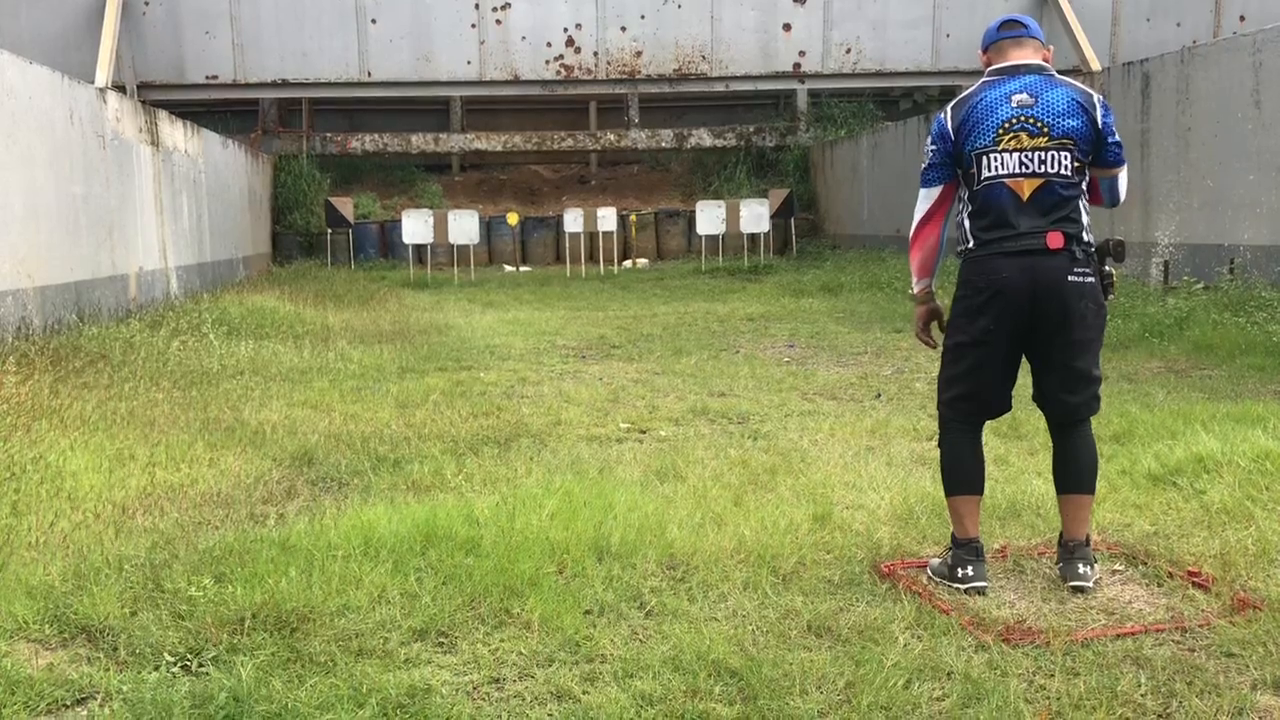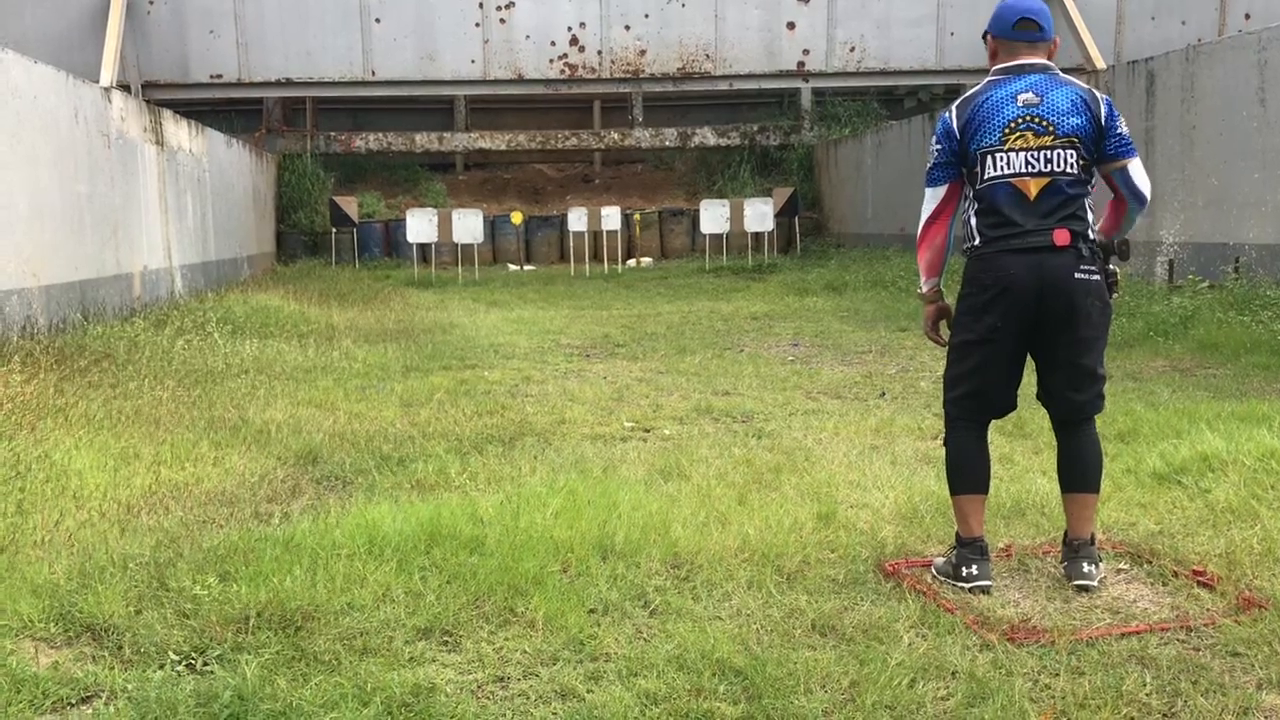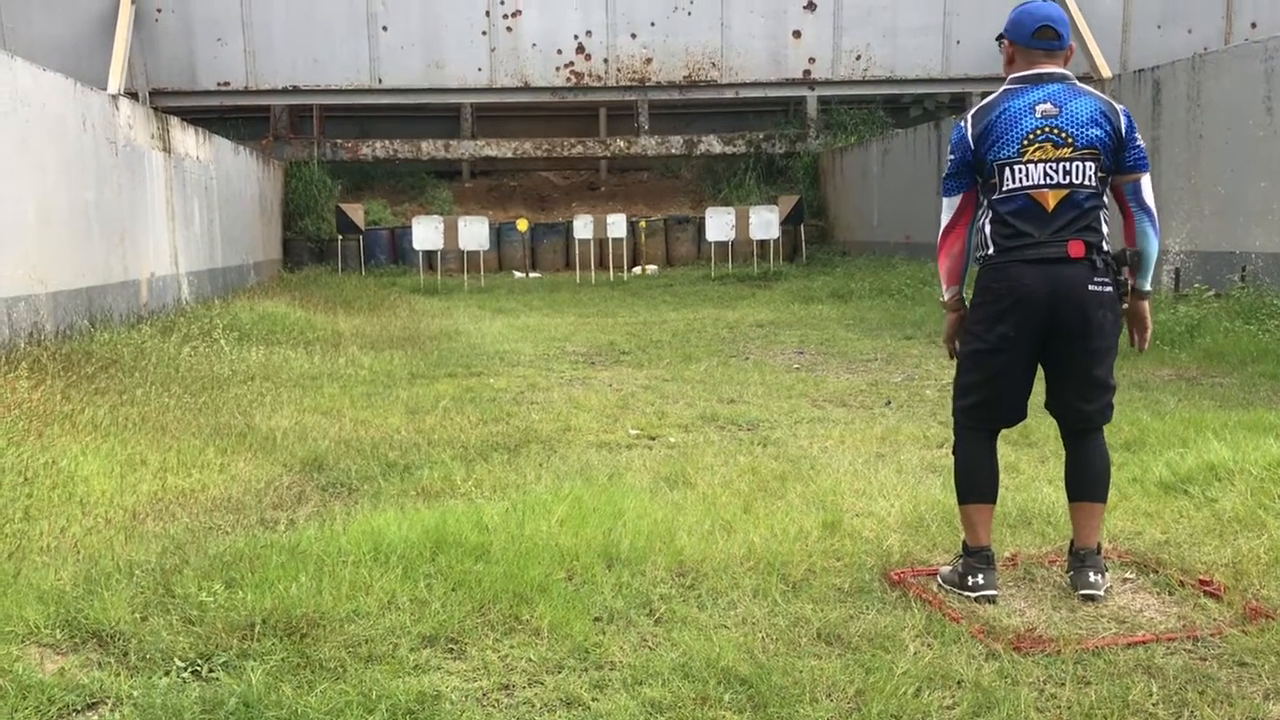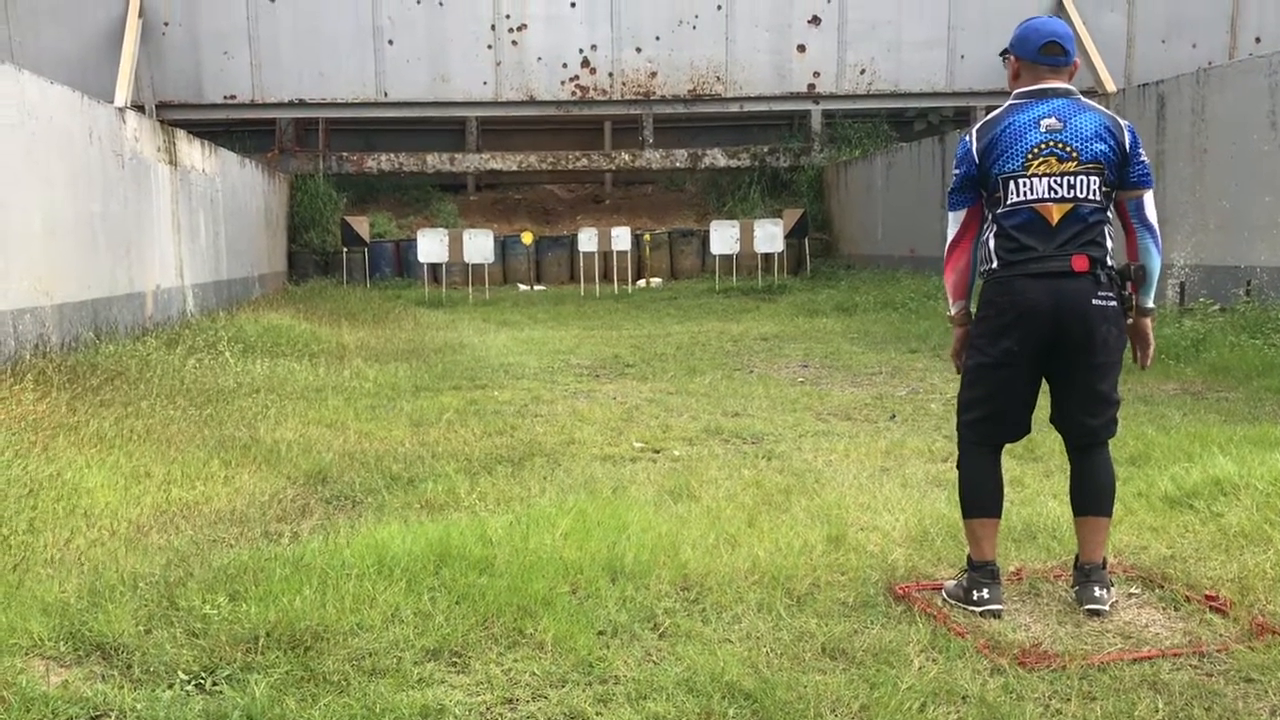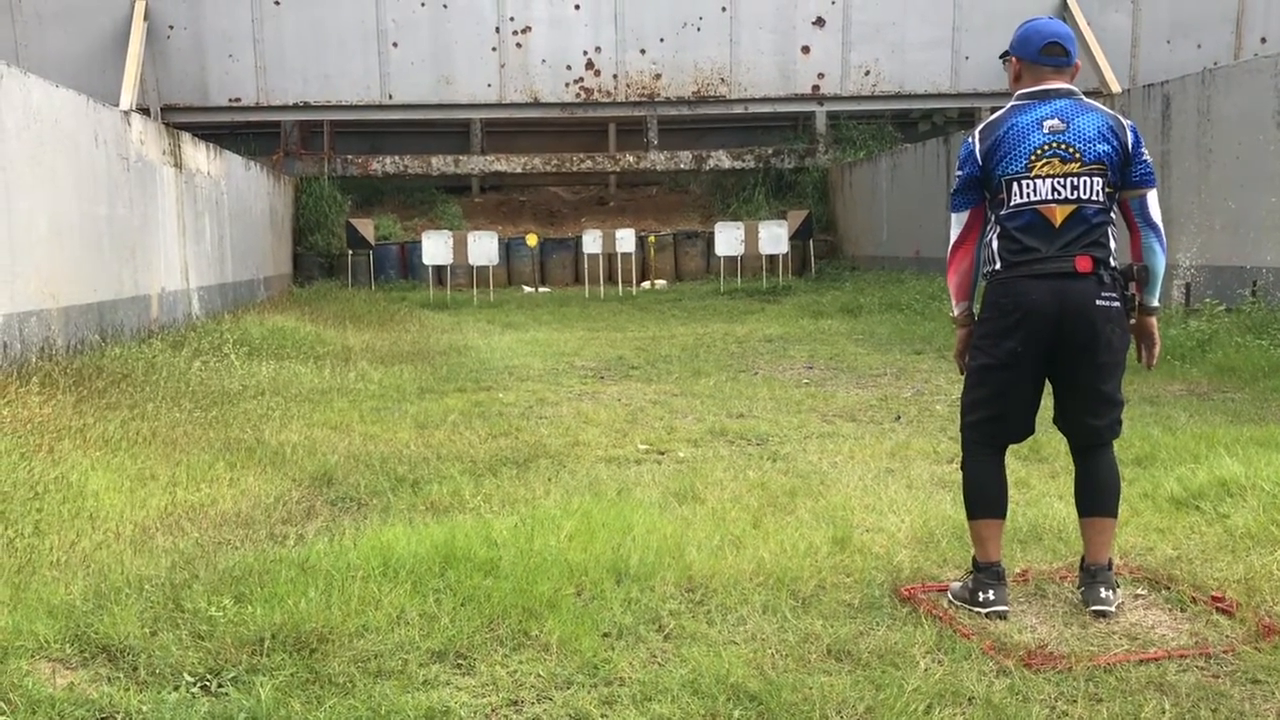
dt=0.7s
person 1, frame 1
left shoulder: (958, 112)
right shoulder: (1086, 102)
left elbow: (931, 211)
right elbow: (1112, 193)
left wrist: (923, 293)
left hip: (989, 278)
right hip: (1067, 274)
left knee: (961, 415)
right knee: (1072, 415)
left ankle: (966, 557)
right ankle: (1076, 555)
person 1, frame 2
left shoulder: (964, 110)
right shoulder: (1090, 102)
left elbow: (938, 209)
right elbow: (1136, 192)
left wrist: (930, 292)
right wrist: (1100, 242)
left hip: (995, 274)
right hip: (1074, 272)
left knee: (967, 413)
right knee: (1076, 414)
left ankle: (971, 556)
right ankle: (1082, 554)
person 1, frame 3
left shoulder: (980, 119)
right shoulder: (1109, 114)
left elbow: (957, 221)
right elbow: (1140, 209)
left wrist: (953, 303)
right wrist: (1139, 292)
left hip: (1007, 286)
right hip: (1087, 285)
left knee: (976, 423)
right knee: (1085, 425)
left ankle: (977, 565)
right ankle: (1088, 564)
person 1, frame 4
left shoulder: (986, 133)
right shoulder: (1114, 129)
left elbow: (962, 235)
right elbow: (1143, 226)
left wrist: (960, 317)
right wrist: (1141, 309)
left hip: (1011, 300)
right hip: (1091, 298)
left knee: (980, 437)
right knee: (1090, 438)
left ankle: (982, 579)
right ankle: (1093, 578)
person 1, frame 5
left shoulder: (988, 135)
right shoulder: (1116, 129)
left elbow: (965, 235)
right elbow: (1147, 225)
left wrist: (963, 318)
right wrist: (1147, 309)
left hip: (1014, 301)
right hip: (1094, 299)
left knee: (984, 438)
right knee: (1095, 439)
left ankle: (988, 581)
right ankle: (1099, 579)
